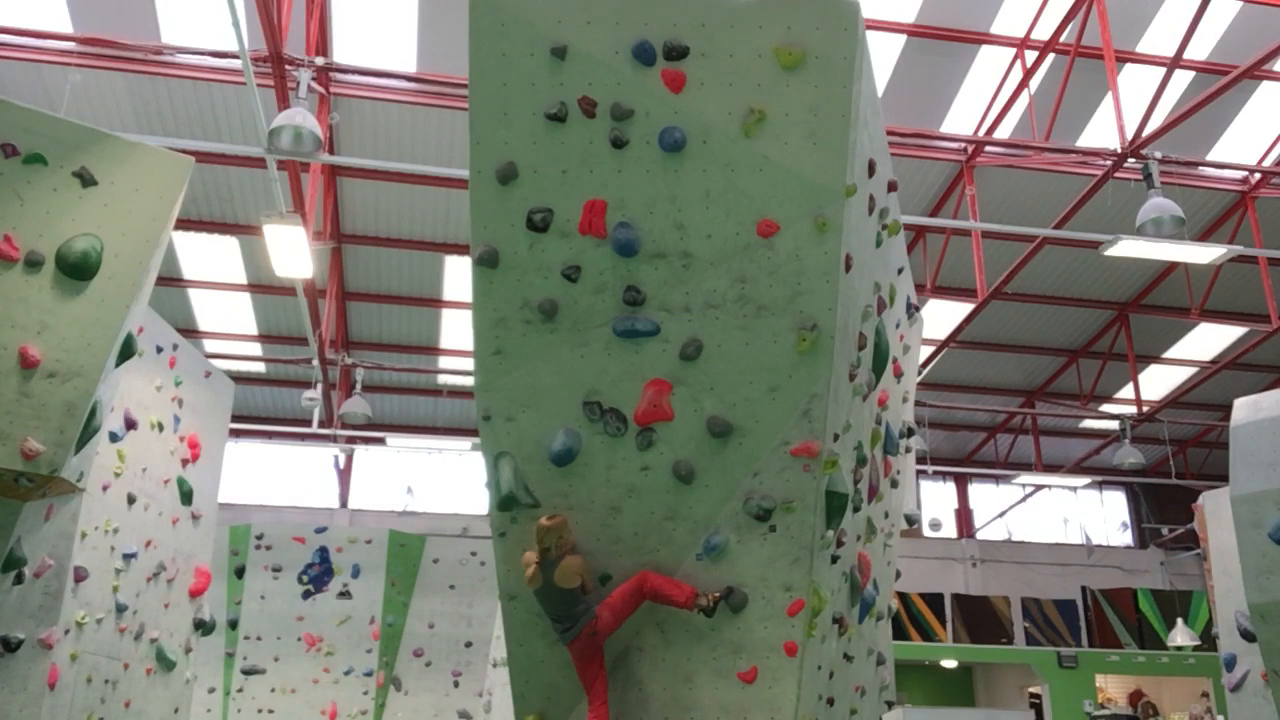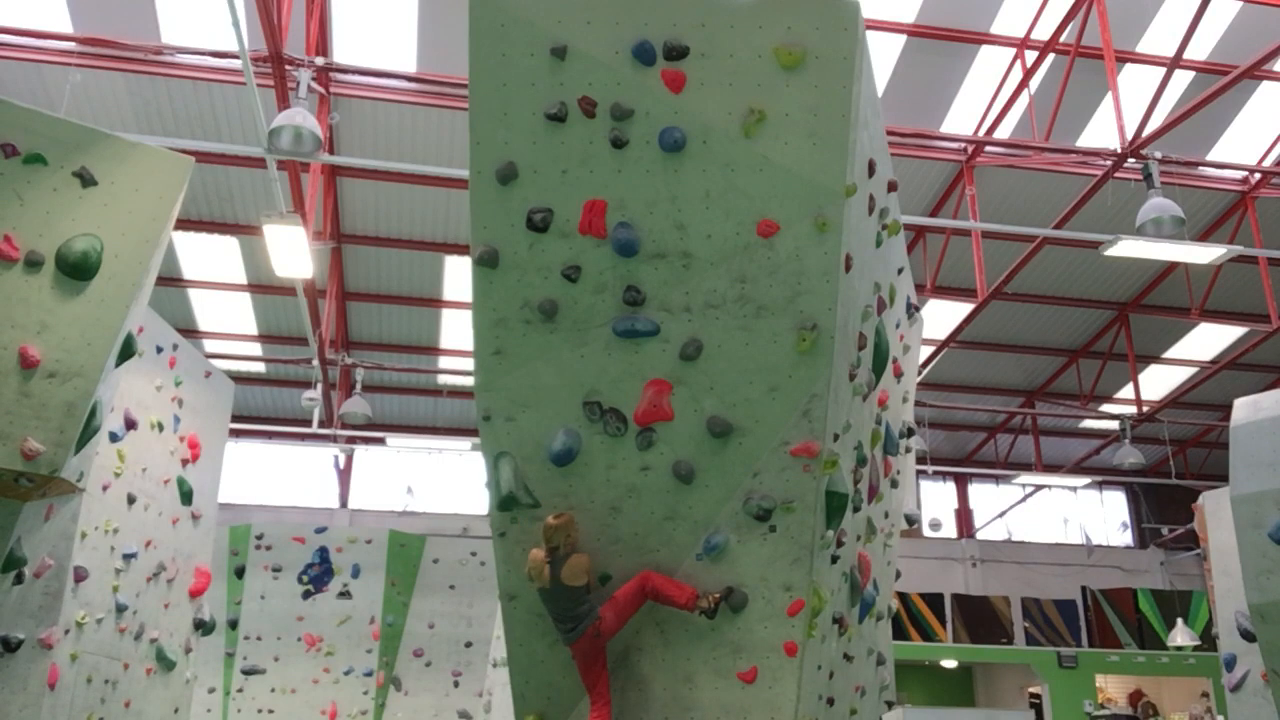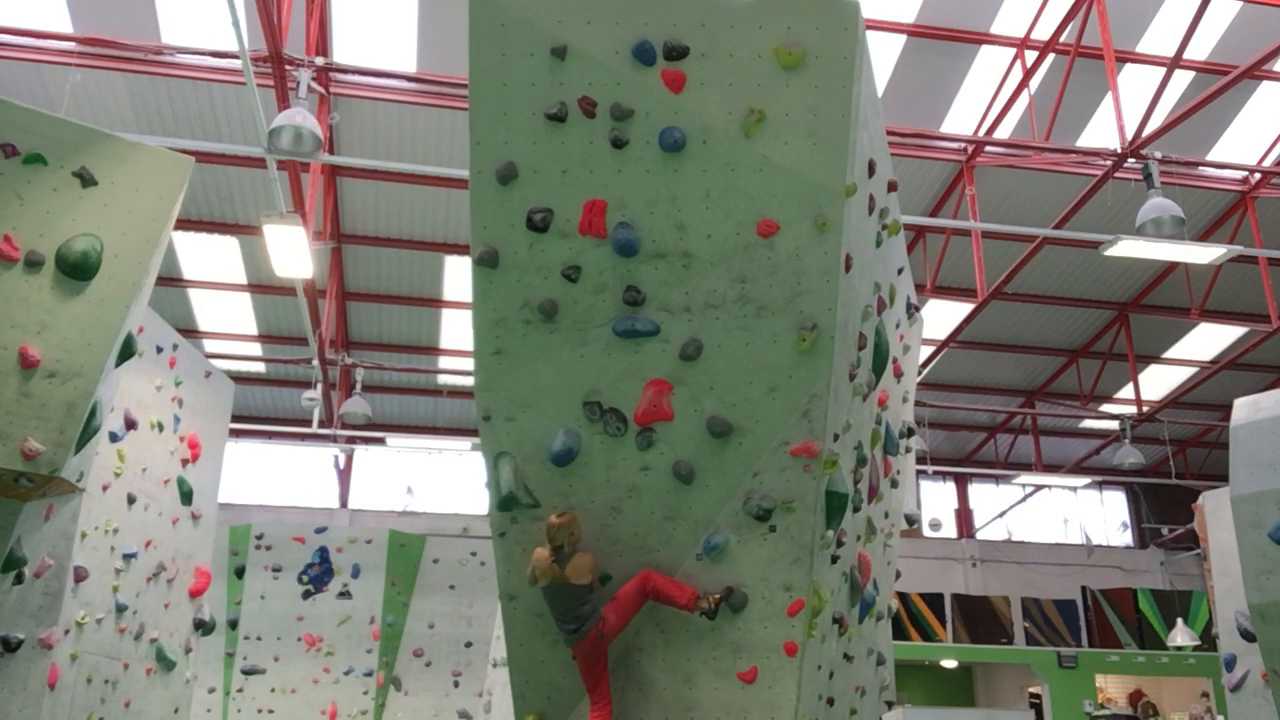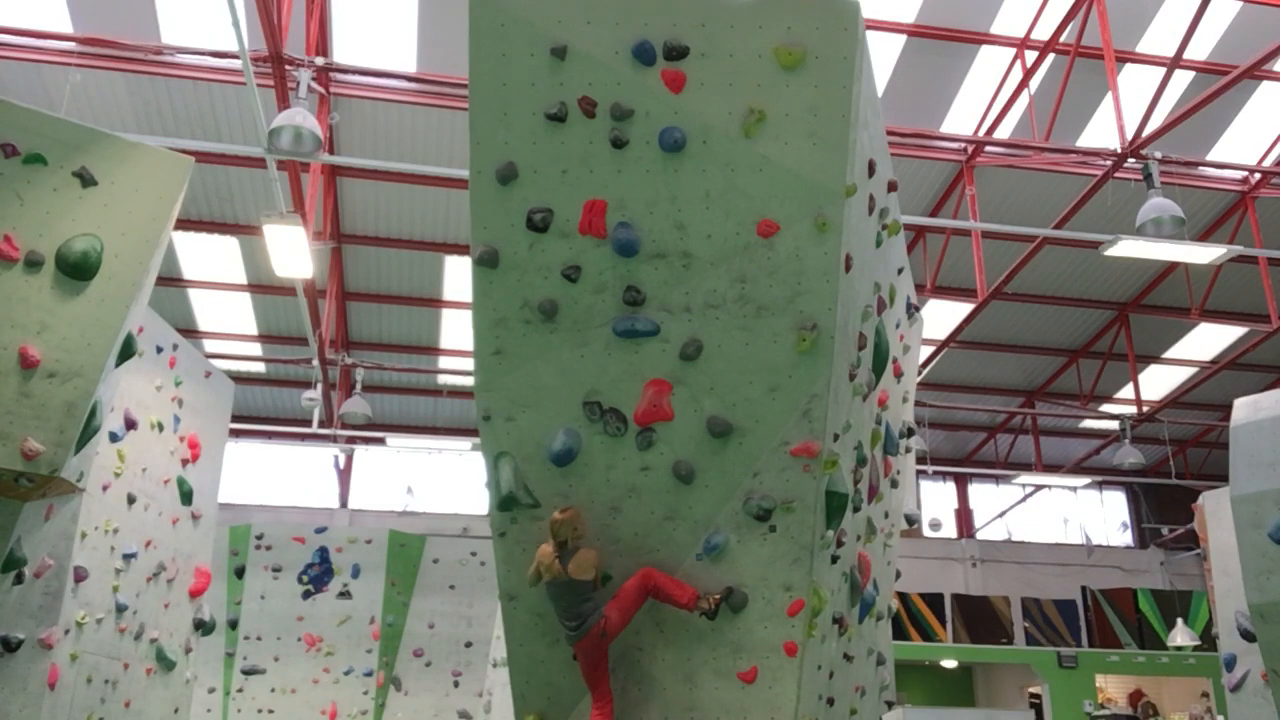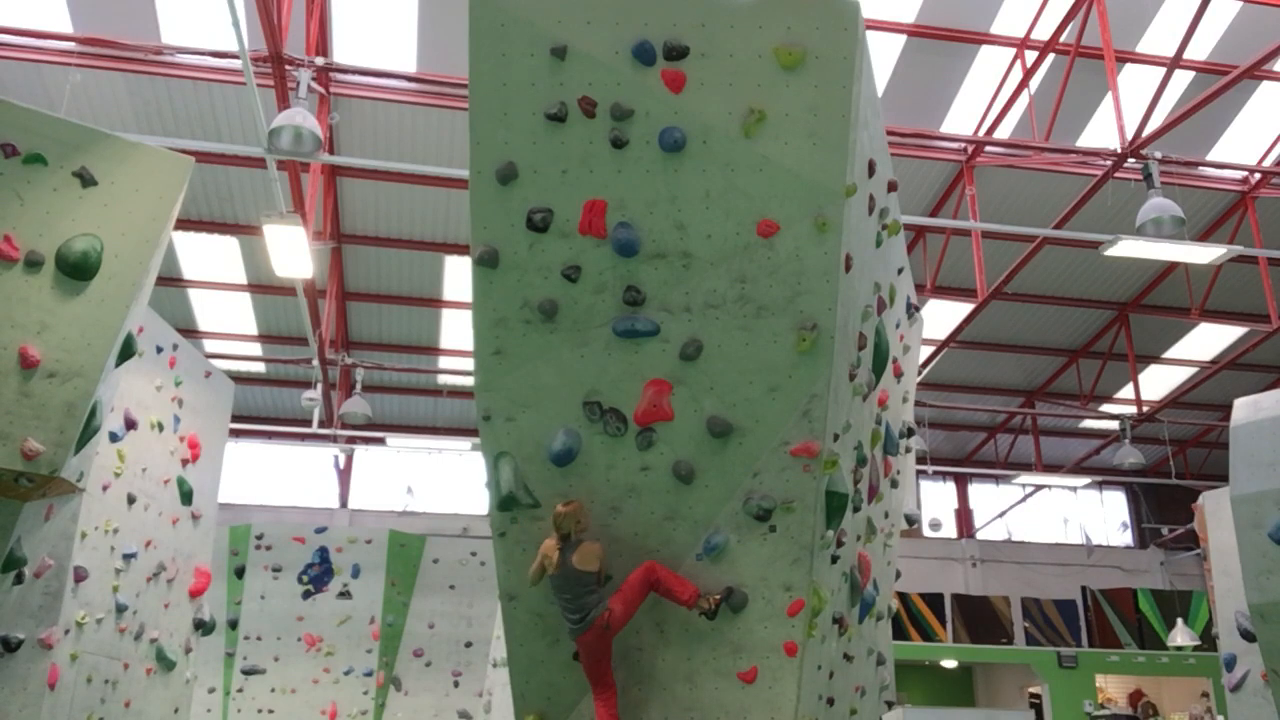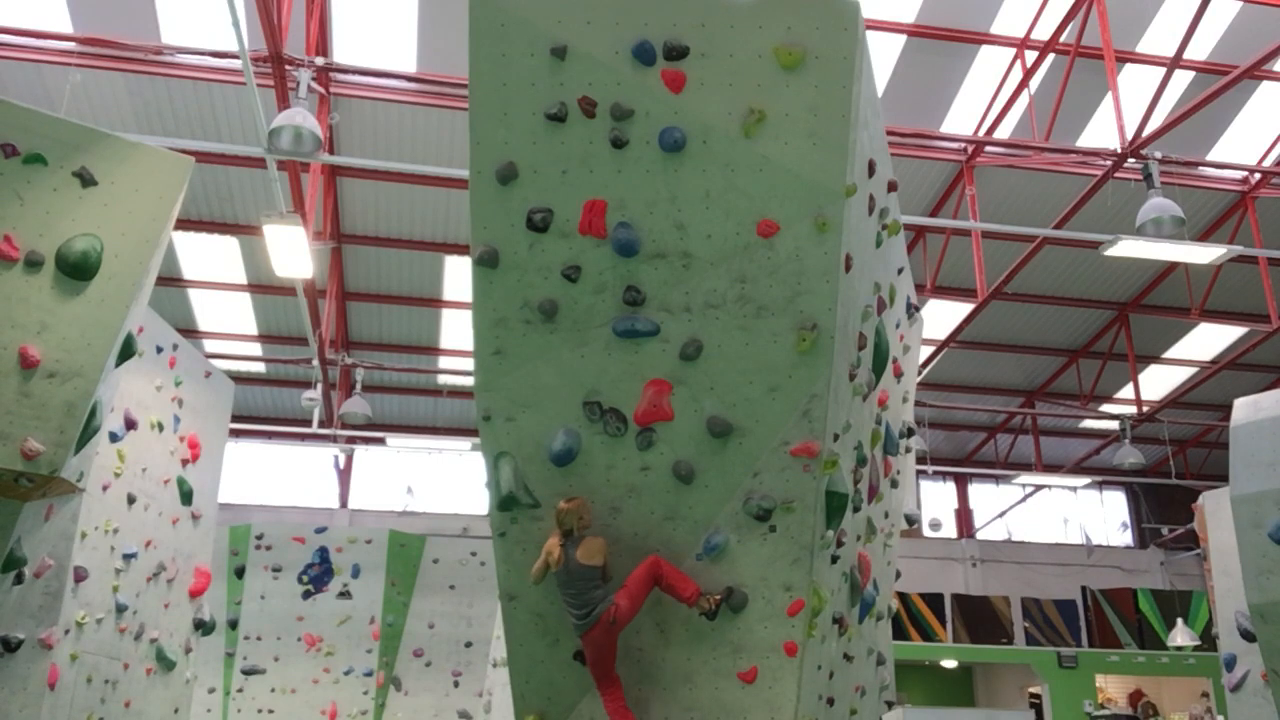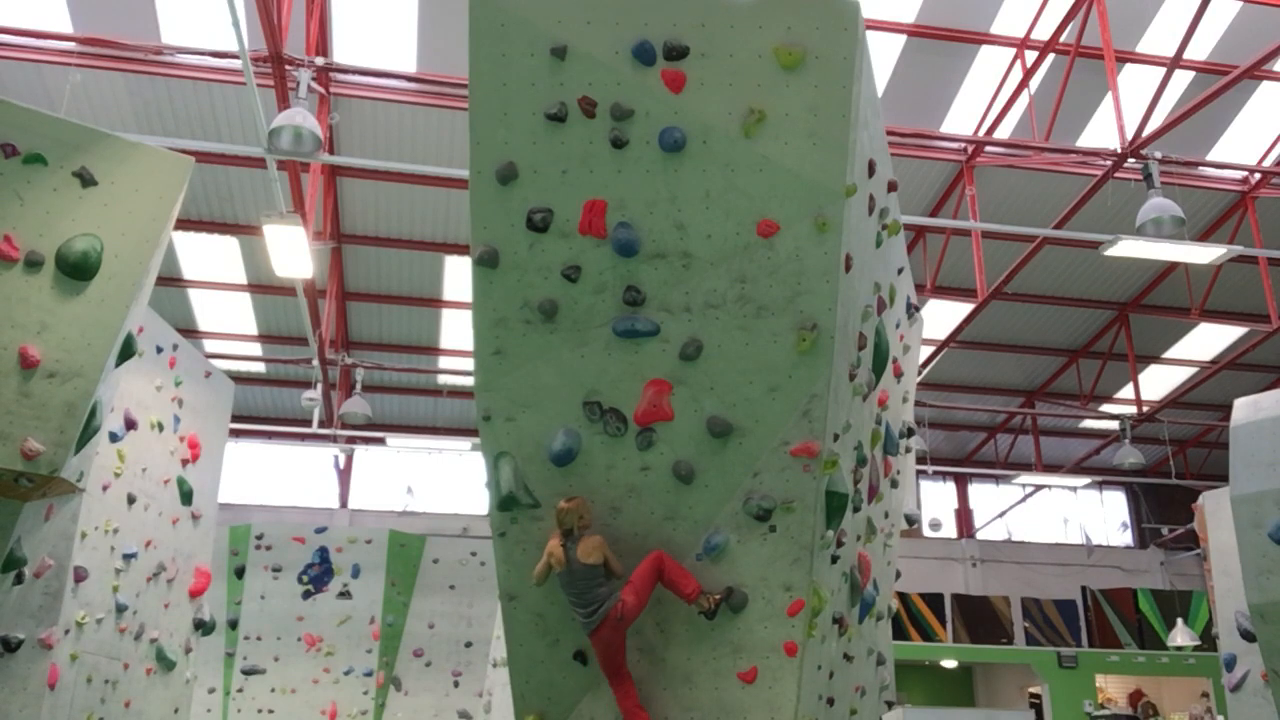
dt=0.1s
person 1, frame 1
left shoulder: (529, 560)
right shoulder: (573, 563)
left wrist: (553, 550)
left hip: (575, 642)
right hip: (595, 624)
left knee: (596, 700)
right knee: (644, 581)
right ankle: (699, 601)
person 1, frame 2
left shoulder: (535, 558)
right shoulder: (580, 561)
left elbow: (531, 578)
left hip: (578, 642)
right hip: (599, 625)
left knee: (599, 700)
right knee: (645, 581)
right ankle: (701, 603)
person 1, frame 3
left shoulder: (539, 556)
right shoulder: (584, 560)
left elbow: (530, 581)
left hip: (579, 644)
right hip: (601, 627)
left knee: (599, 701)
right knee: (646, 579)
right ankle: (702, 604)
person 1, frame 4
left shoulder: (544, 553)
right shoulder: (588, 556)
left elbow: (531, 581)
left hip: (581, 642)
right hip: (602, 625)
left knee: (600, 700)
right knee: (647, 577)
right ankle: (702, 603)
person 1, frame 5
left shoulder: (548, 548)
right shoulder: (593, 549)
left elbow: (532, 580)
left hip: (584, 637)
right hip: (607, 619)
left knee: (603, 692)
right knee: (650, 570)
right ankle: (701, 603)
person 1, frame 6
left shoulder: (552, 546)
right shoulder: (596, 544)
left elbow: (535, 579)
left hip: (589, 633)
right hip: (612, 613)
left knee: (609, 689)
right knee: (654, 565)
right ankle: (702, 602)
person 1, frame 7
left shoulder: (554, 548)
right shoulder: (595, 543)
left elbow: (537, 580)
right elbow: (619, 573)
left hip: (597, 631)
right hip: (619, 611)
left knee: (621, 684)
right knee: (658, 558)
right ankle: (702, 601)
